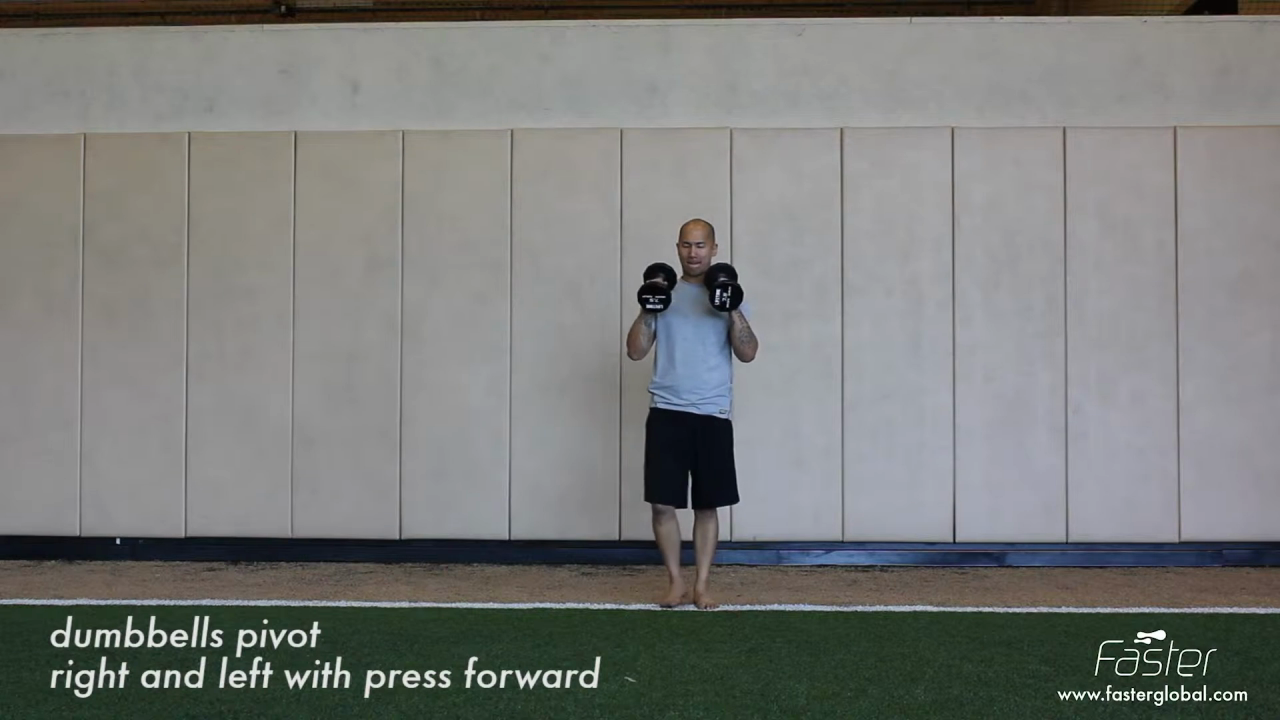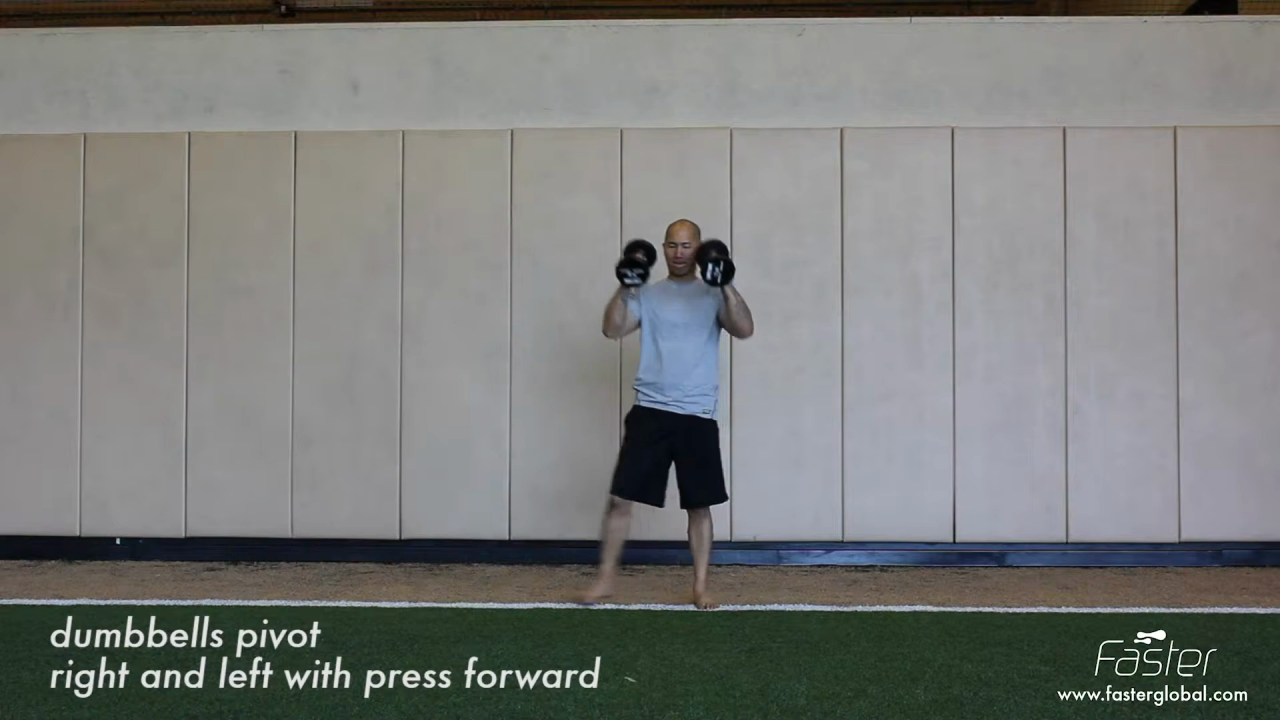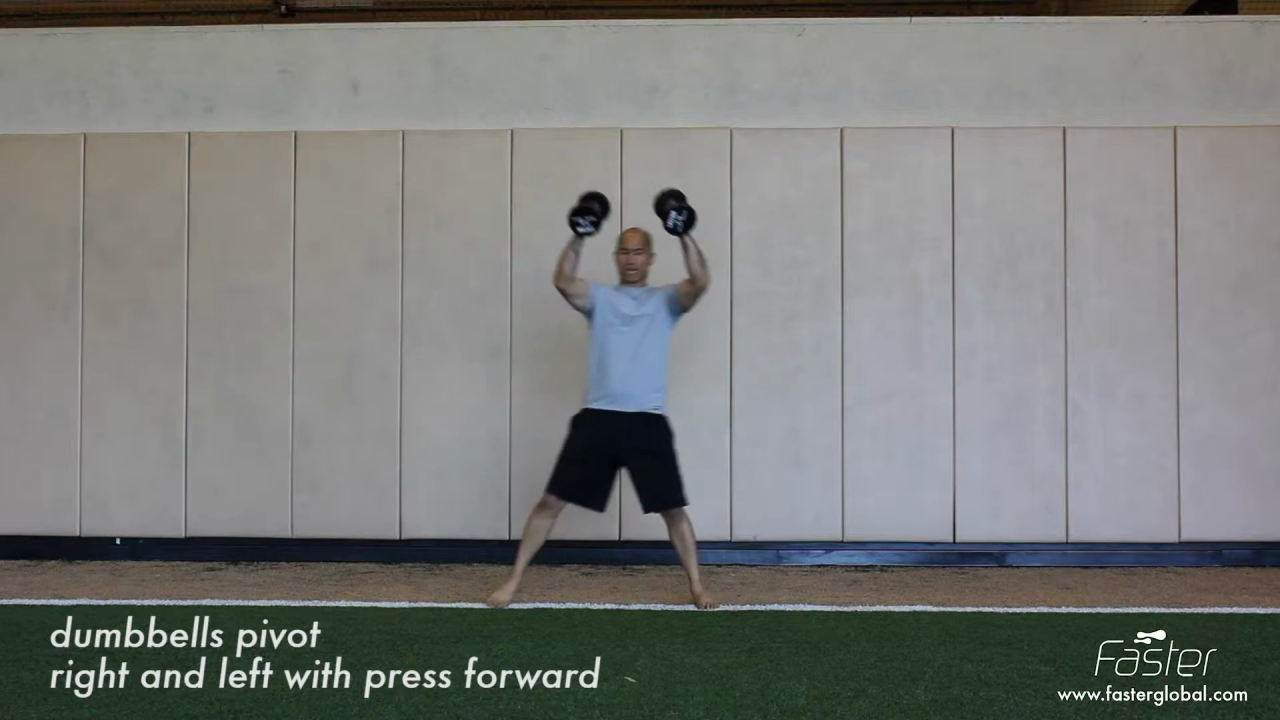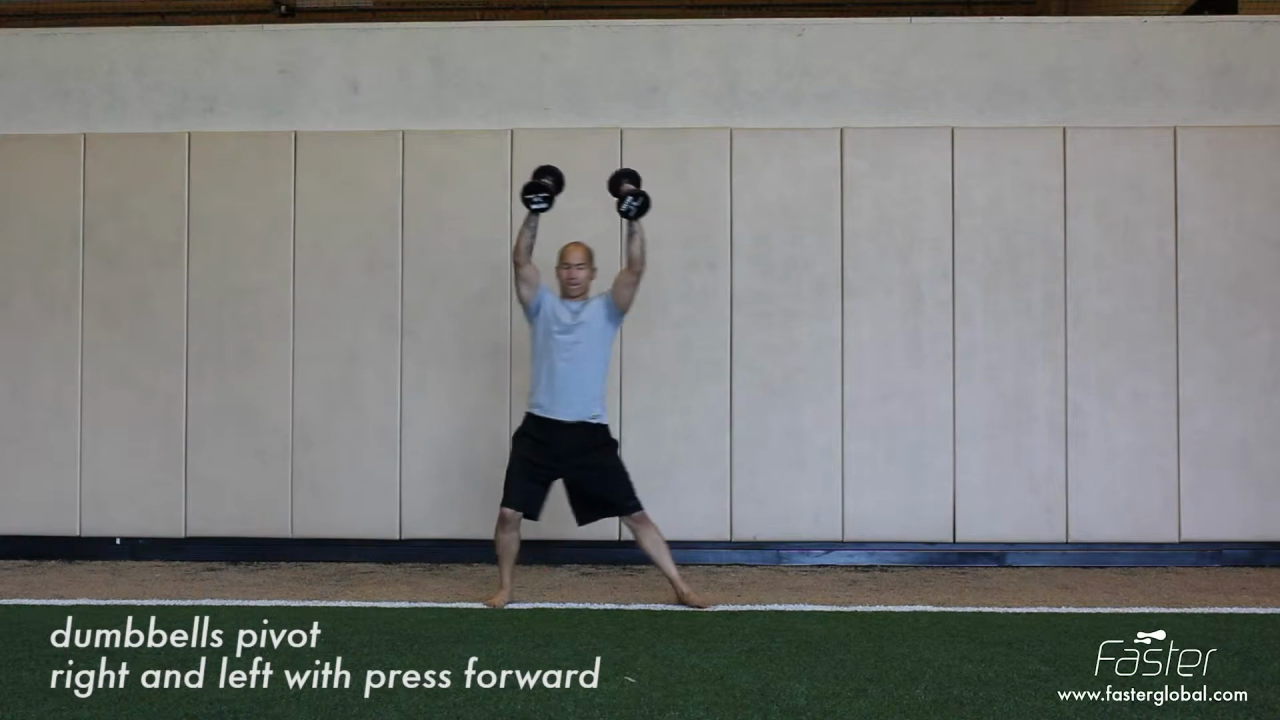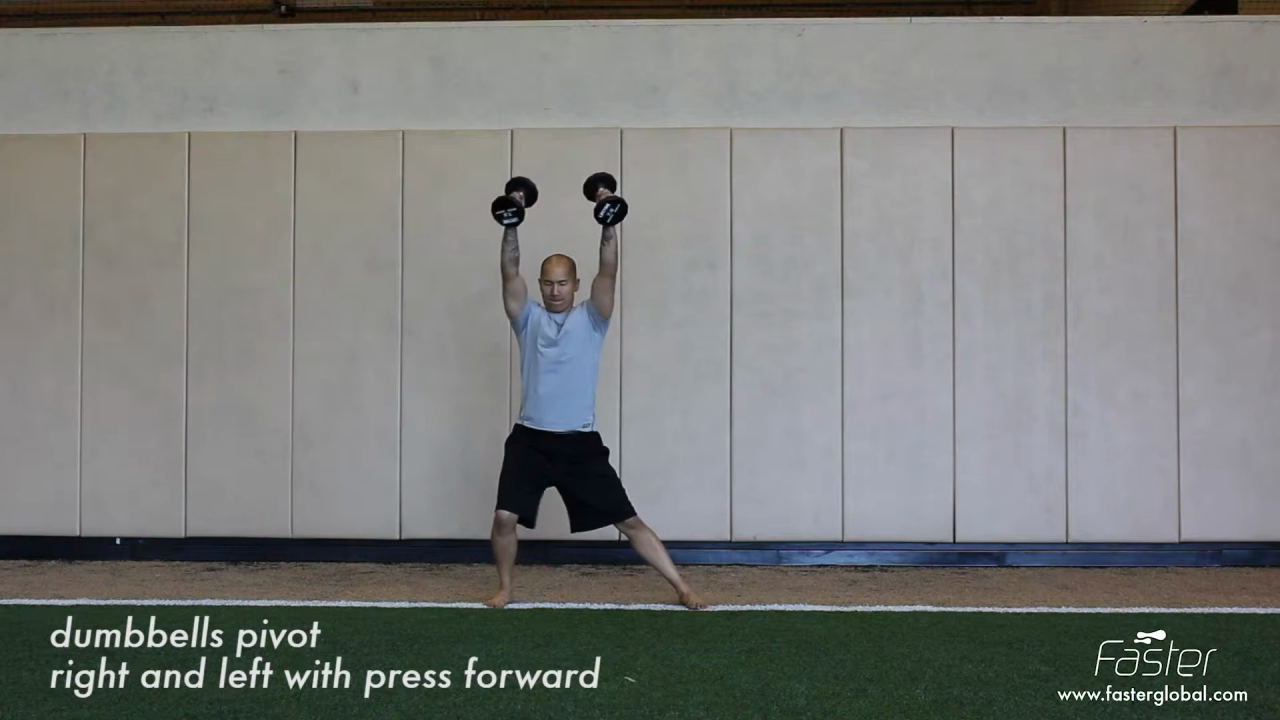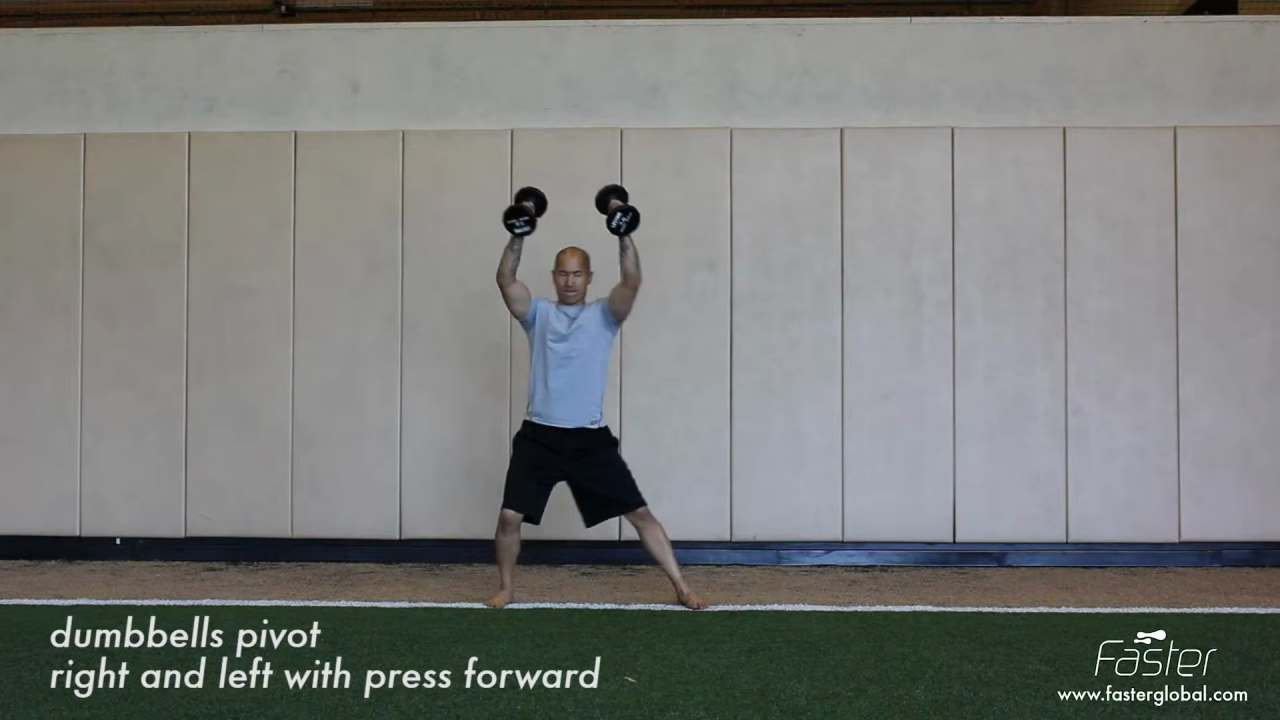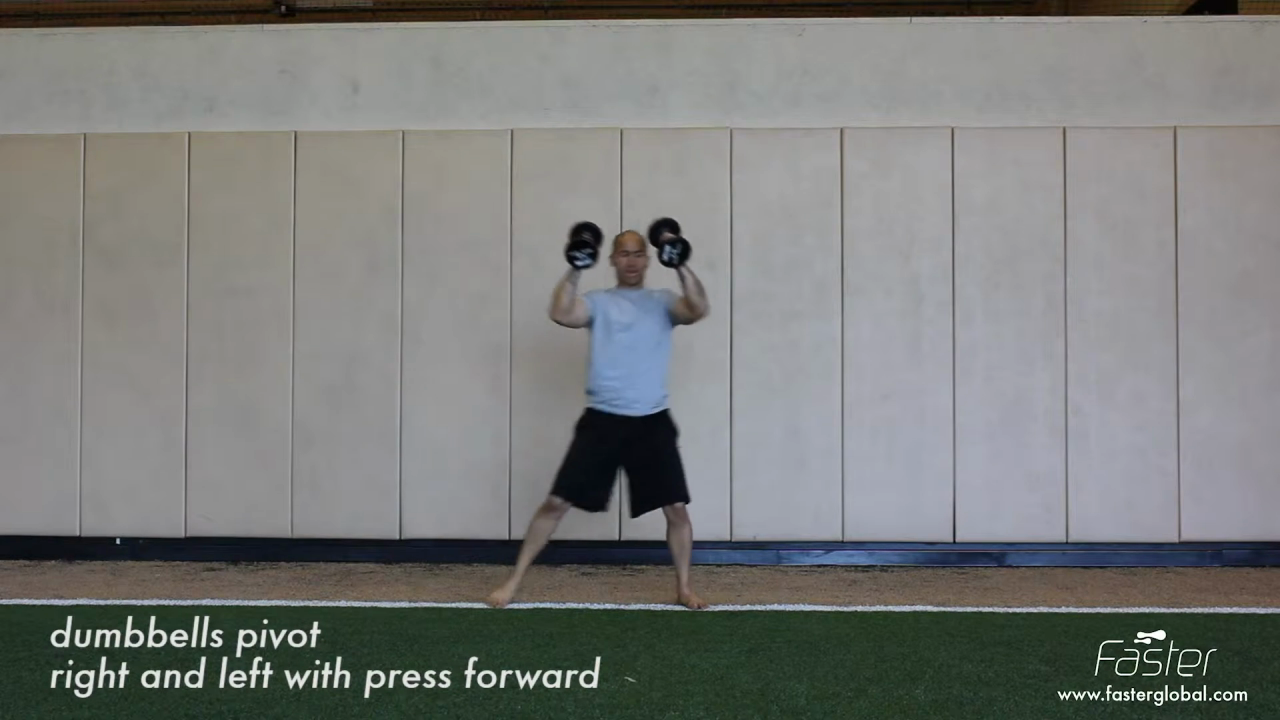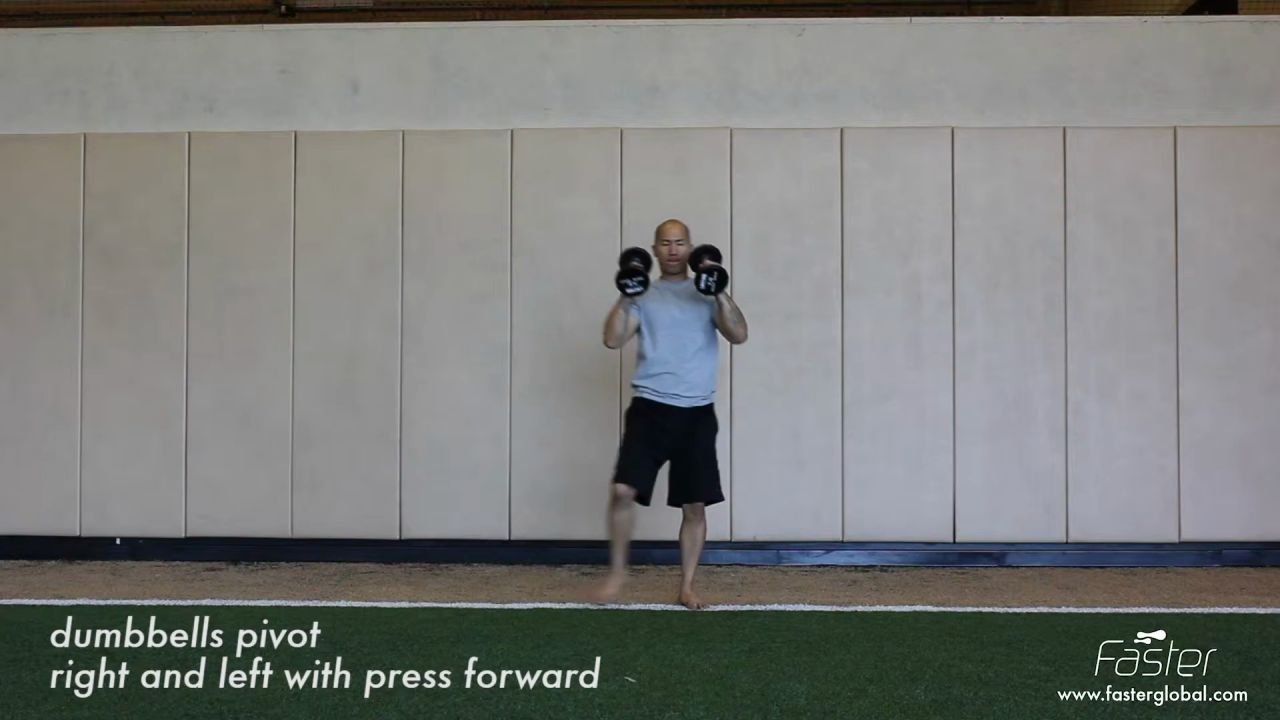
dt=0.3s
person 1, frame 1
right shoulder: (663, 295)
left elbow: (748, 354)
right elbow: (635, 352)
left wrist: (732, 311)
right wrist: (646, 309)
left hip: (713, 415)
right hip: (667, 413)
left knee: (707, 505)
right knee: (663, 505)
left ankle: (702, 585)
right ankle: (676, 582)
person 1, frame 2
left shoulder: (715, 295)
right shoulder: (648, 296)
left elbow: (744, 329)
right elbow: (612, 329)
left wrist: (725, 284)
right wrist: (626, 284)
left hip: (697, 417)
right hip: (650, 412)
left knee: (700, 506)
right knee: (620, 499)
left ankle: (701, 585)
right ankle: (606, 578)
person 1, frame 3
left shoulder: (666, 299)
right shoulder: (601, 297)
left elbow: (700, 283)
right elbow: (563, 282)
left wrist: (683, 234)
right wrist: (578, 237)
left hip: (647, 421)
right hip: (598, 417)
left knee: (673, 508)
right knee: (552, 500)
left ankle: (696, 585)
right ankle: (514, 580)
person 1, frame 4
left shoulder: (606, 310)
right shoulder: (543, 305)
left elbow: (635, 269)
right elbow: (522, 260)
left wrist: (633, 217)
right wrist: (533, 213)
left hip: (590, 434)
right hip: (539, 430)
left knee: (634, 515)
right knee: (509, 515)
left ankle: (680, 587)
right ankle: (505, 587)
person 1, frame 5
left shoulder: (591, 319)
right shoulder: (528, 318)
left elbow: (608, 272)
right elbow: (510, 273)
left wrist: (609, 223)
right wrist: (511, 225)
left hip: (581, 443)
right hip: (530, 440)
left knee: (629, 521)
right knee: (504, 518)
left ankle: (682, 588)
right ankle: (505, 588)
person 1, frame 6
left shoulder: (604, 314)
right shoulder: (537, 313)
left elbow: (631, 284)
right elbow: (506, 282)
left wrist: (624, 235)
right wrist: (518, 236)
left hip: (591, 438)
right hip: (541, 436)
left knee: (640, 512)
right knee: (510, 517)
left ankle: (682, 587)
right ankle: (506, 589)
person 1, frame 7
left shoulder: (665, 301)
right shoulder: (597, 302)
left elbow: (698, 309)
right elbow: (563, 315)
left wrist: (680, 264)
right wrist: (576, 269)
left hip: (651, 423)
right hip: (602, 420)
left knee: (676, 506)
right knee: (556, 503)
left ankle: (684, 587)
right ankle: (513, 582)
person 1, frame 8
left shoulder: (705, 294)
right shoulder: (644, 296)
left elbow: (739, 334)
right elbow: (612, 340)
left wrist: (718, 290)
right wrist: (625, 296)
left hip: (697, 411)
right hip: (650, 407)
left knee: (694, 504)
right knee: (624, 490)
left ankle: (687, 585)
right ankle: (617, 572)
